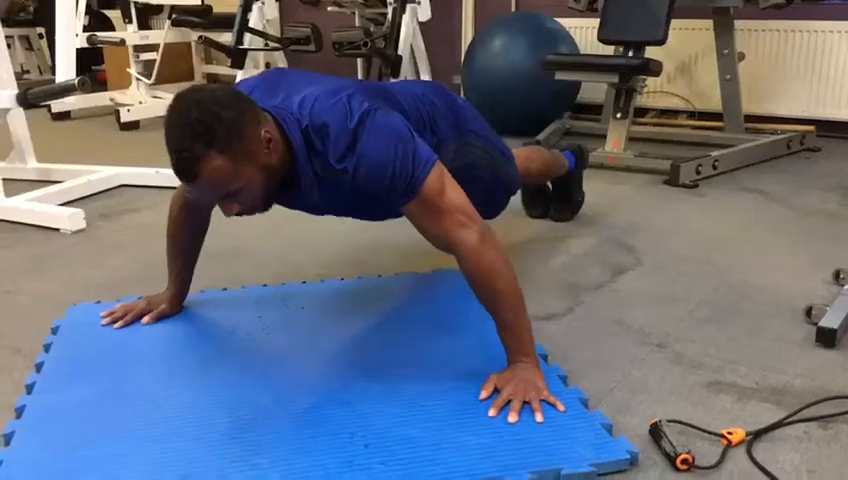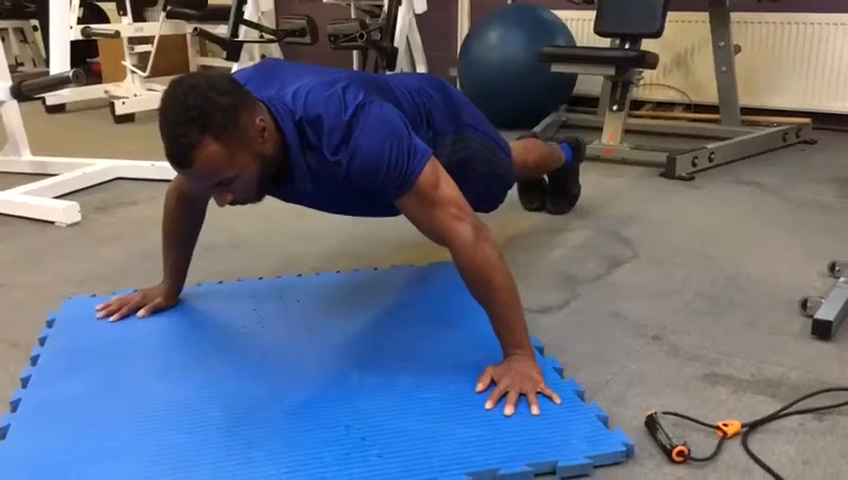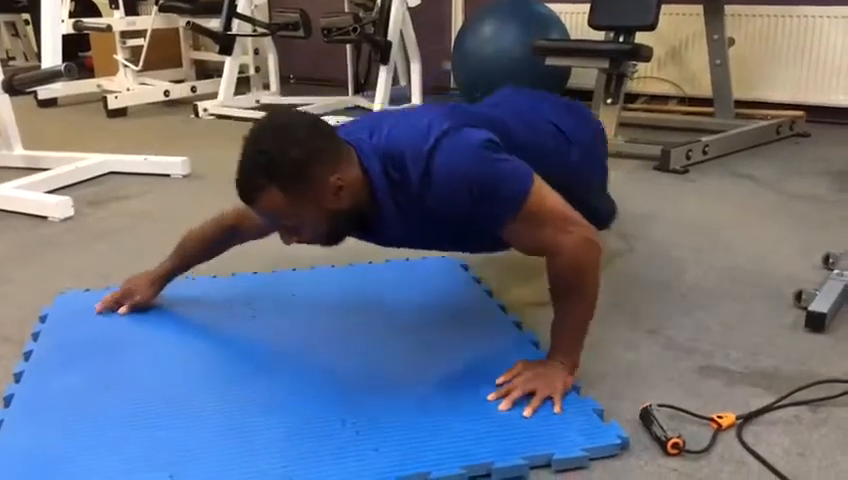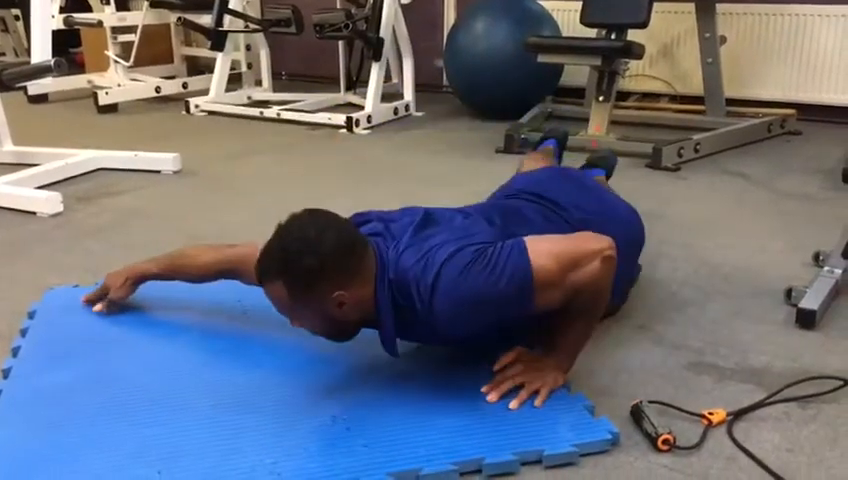
dt=0.7s
person 1, frame 1
left shoulder: (358, 141)
right shoulder: (226, 131)
left elbow: (470, 239)
right elbow: (188, 205)
left wrist: (523, 363)
right wrist: (174, 294)
left hip: (441, 133)
right hip: (398, 150)
left knee: (506, 178)
right knee: (505, 175)
left ankle: (566, 164)
right ankle: (557, 164)
person 1, frame 2
left shoulder: (353, 132)
right shoulder: (219, 124)
left elbow: (463, 233)
right elbow: (184, 195)
left wrist: (519, 356)
right wrist: (169, 286)
left hip: (438, 126)
left knee: (503, 171)
left ankle: (562, 156)
right ankle: (545, 154)
person 1, frame 3
left shoulder: (442, 171)
right shoulder: (320, 173)
left elbow: (577, 241)
right elbow: (233, 222)
left wrist: (560, 363)
right wrist: (158, 276)
left hip: (560, 136)
right hip: (501, 122)
left knee: (594, 213)
left ankle: (591, 198)
person 1, frame 4
left shoulder: (450, 294)
right shoulder: (353, 246)
left elbow: (596, 255)
right elbow: (234, 255)
left wrist: (555, 360)
right wrist: (139, 271)
left hip: (598, 226)
right hip: (523, 208)
left ankle: (591, 171)
right ankle: (549, 149)
